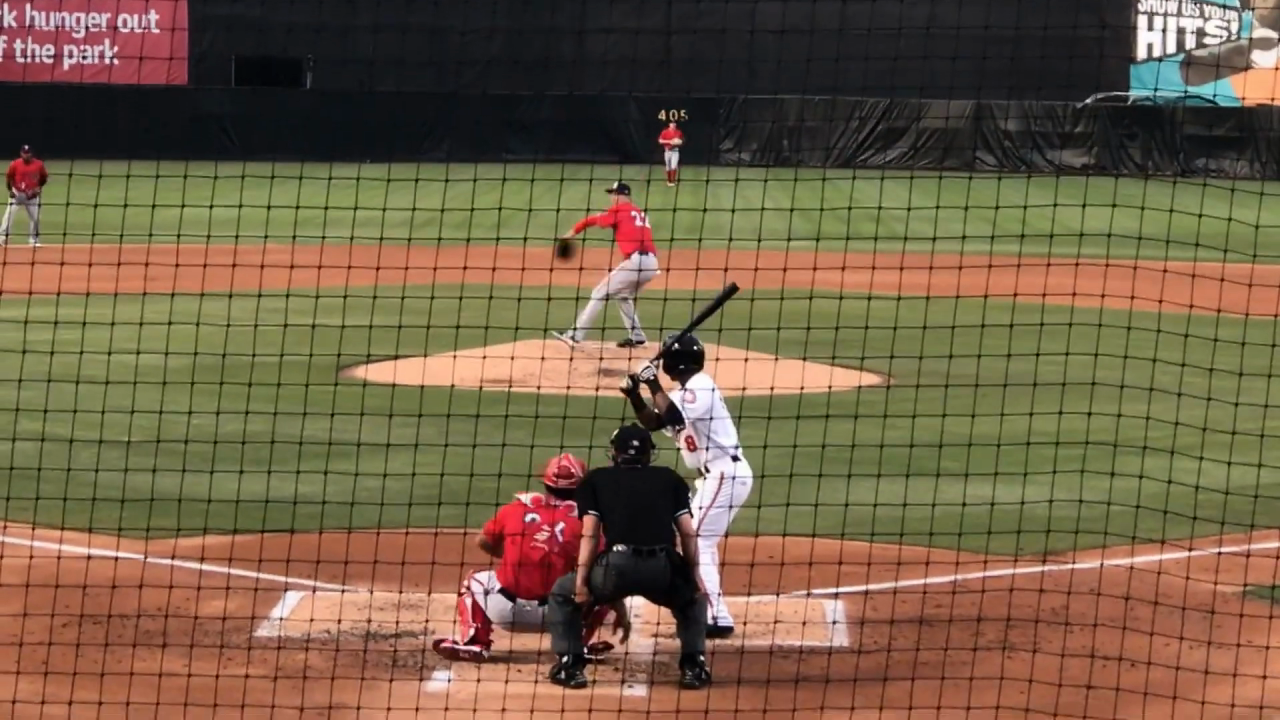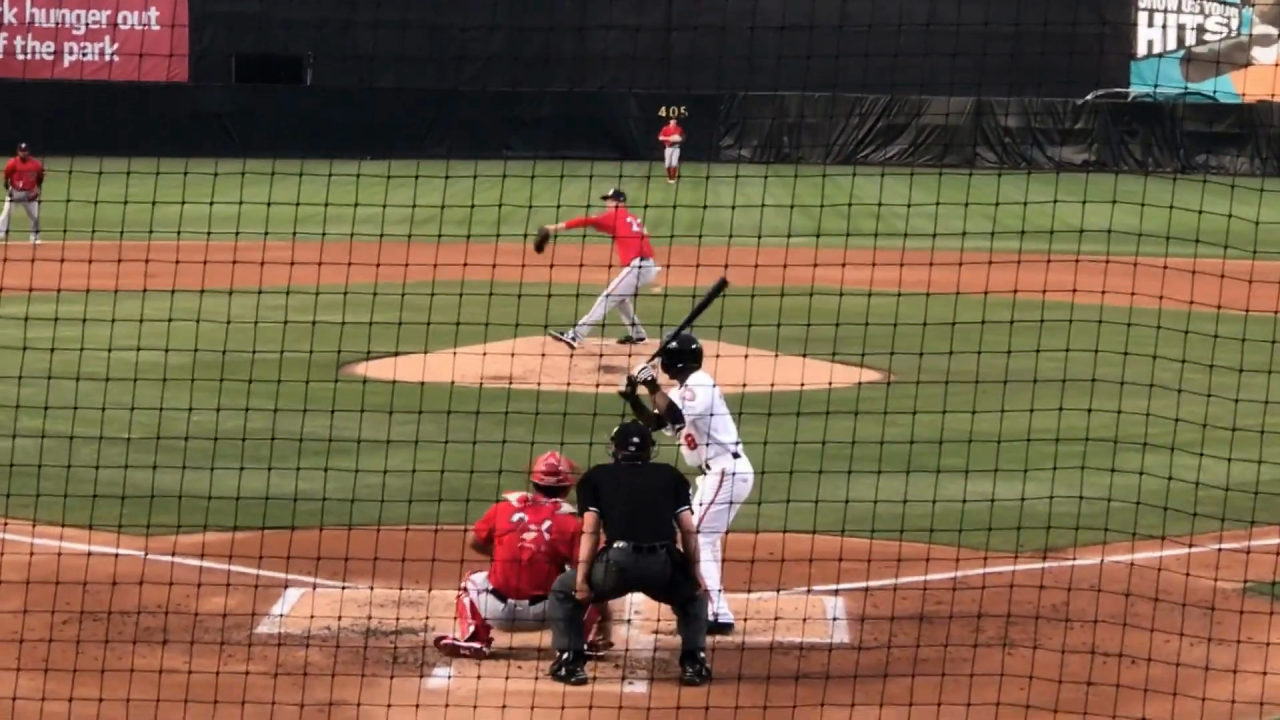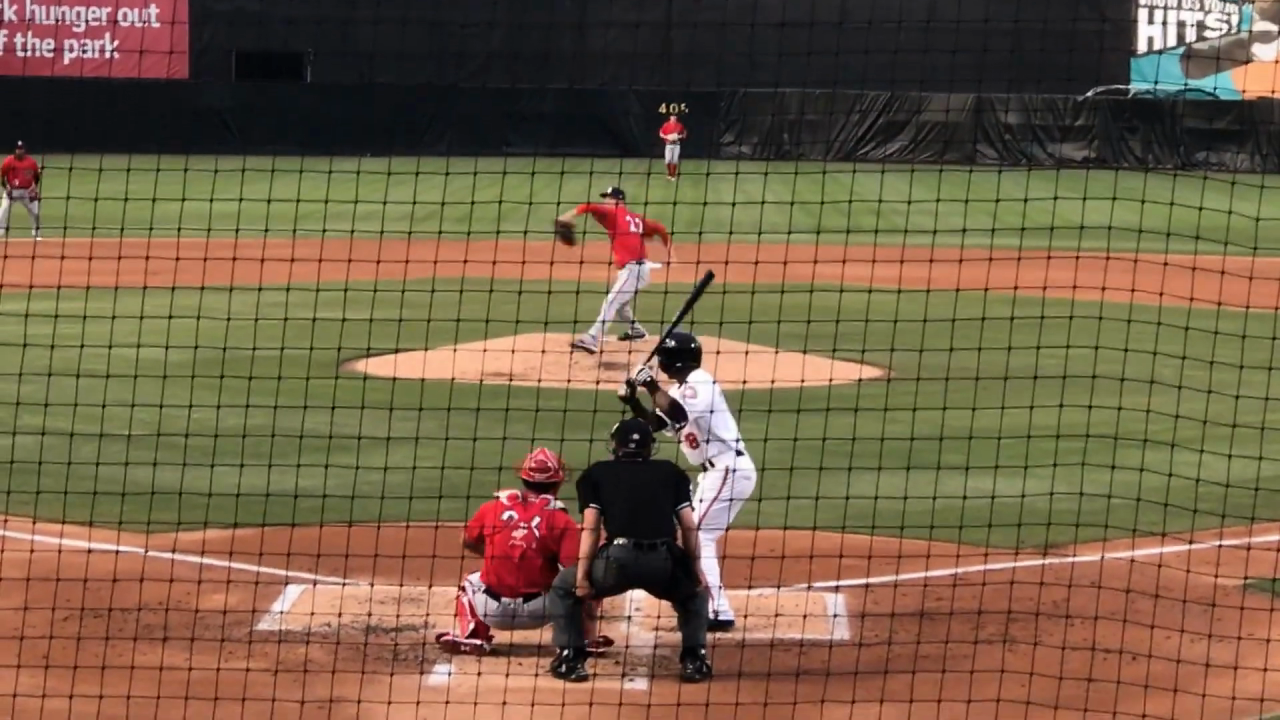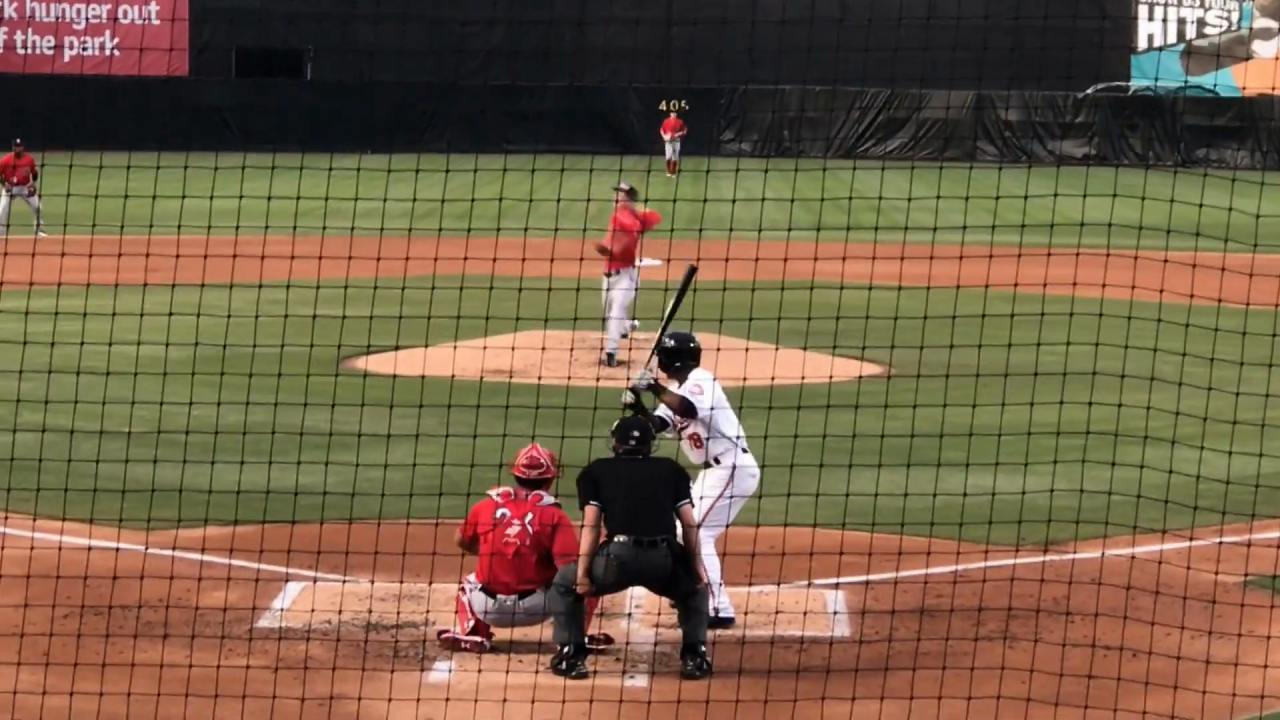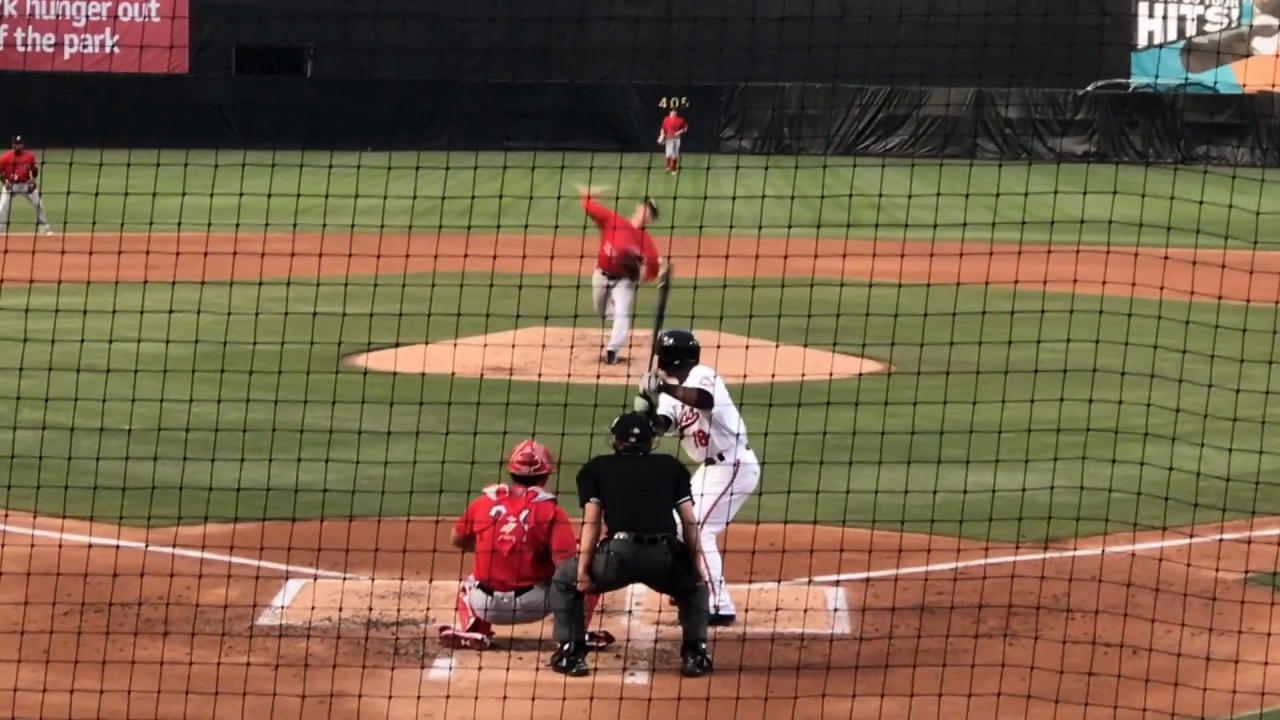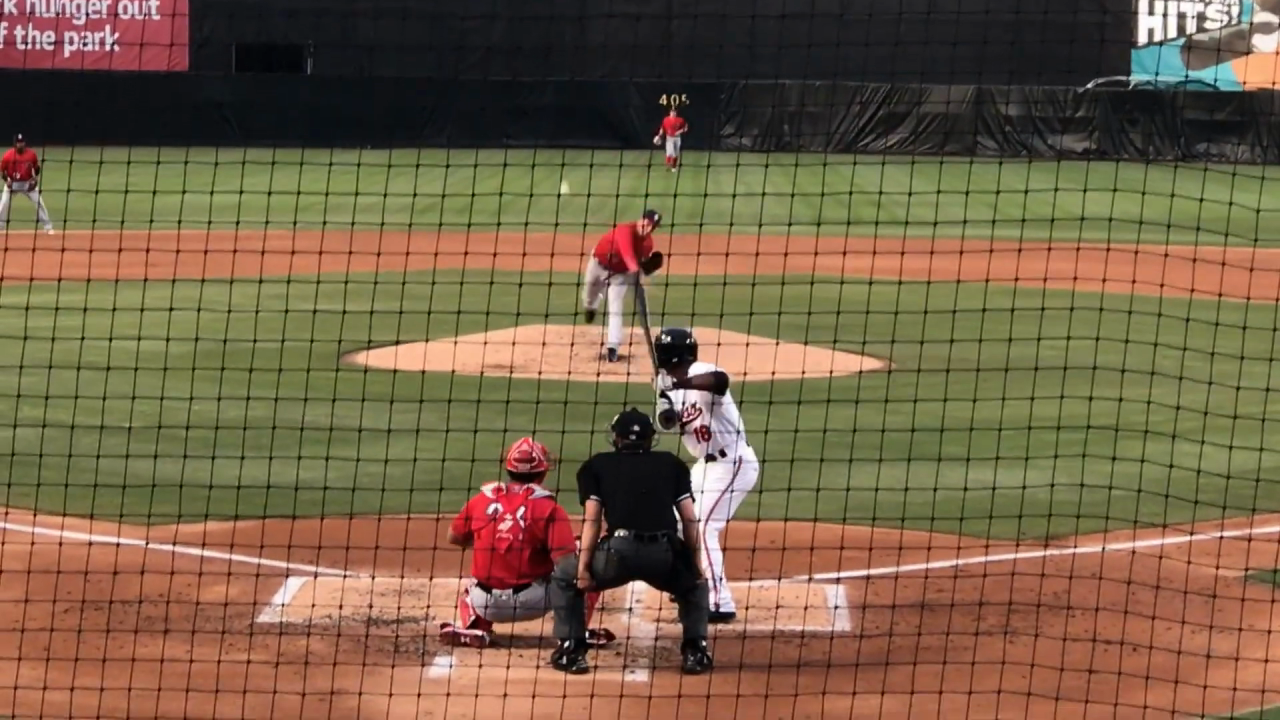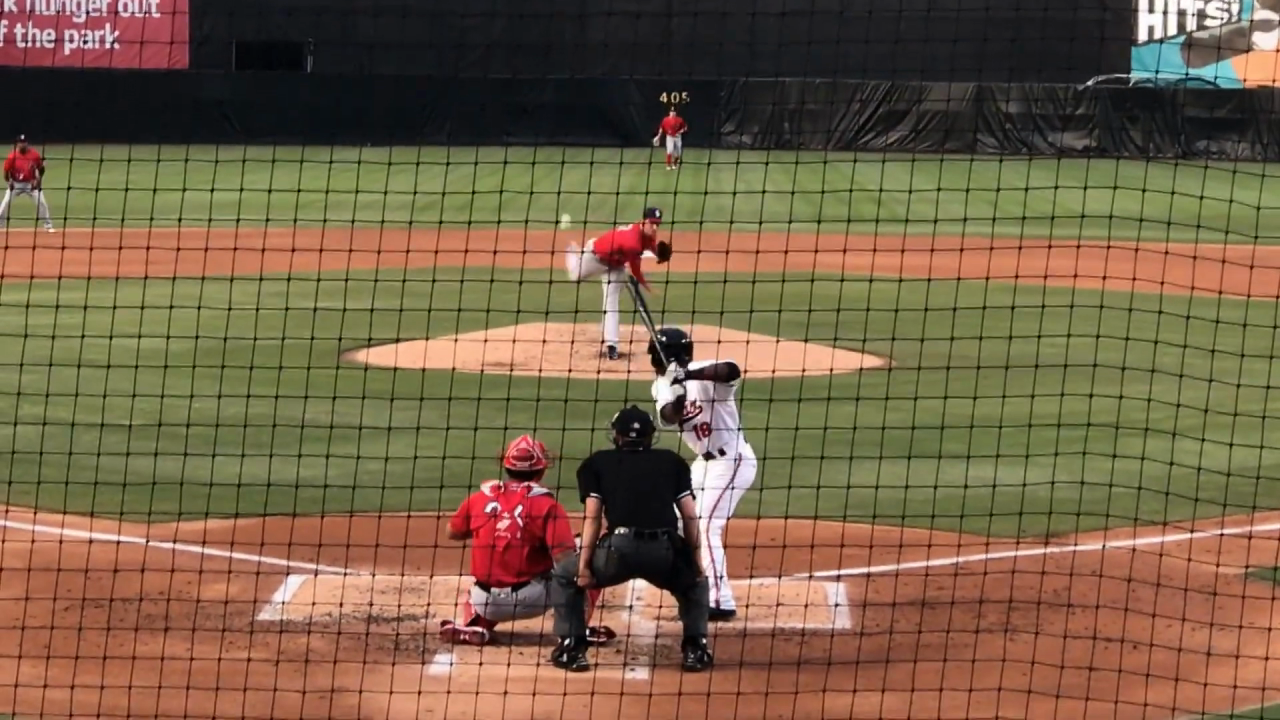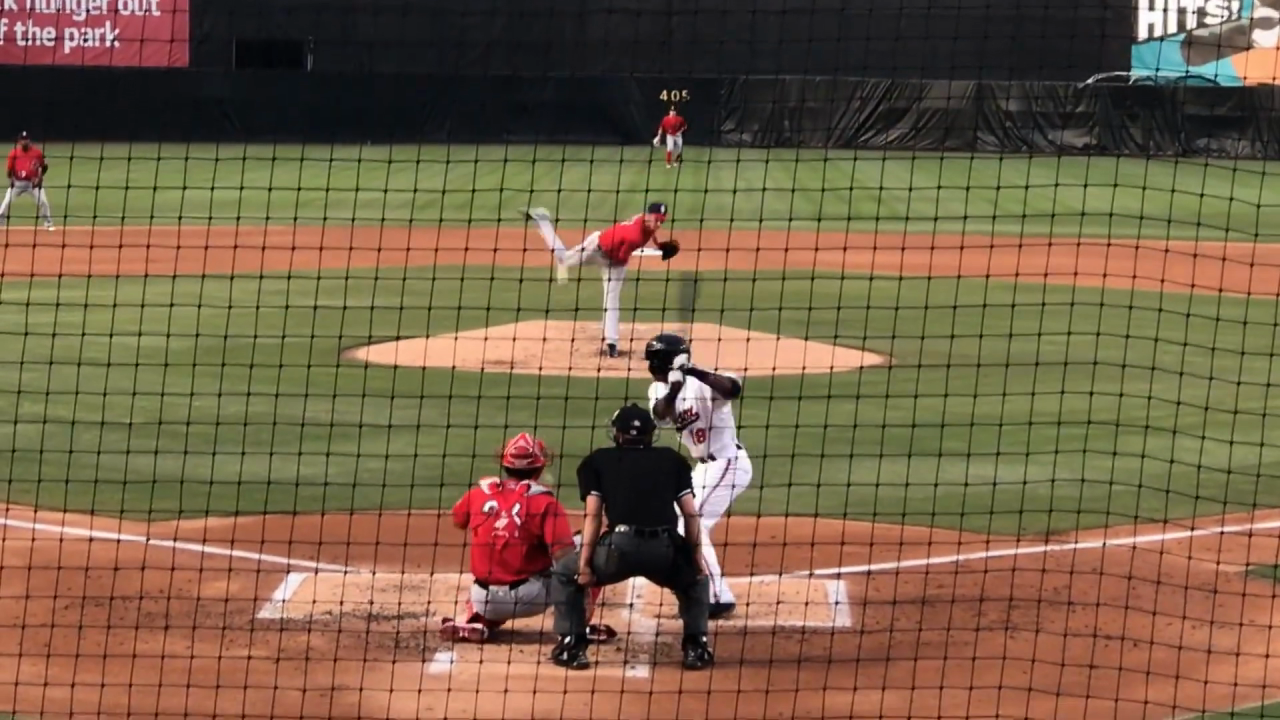
dt=0.1s
person 1, frame 1
left shoulder: (700, 386)
right shoulder: (686, 390)
left elbow: (672, 416)
right elbow: (654, 422)
left wrist: (653, 385)
right wrist: (634, 395)
left hip: (725, 474)
right hip: (716, 475)
left knee: (697, 543)
right knee: (700, 540)
left ankle: (718, 618)
right ankle: (708, 606)
person 1, frame 2
left shoulder: (700, 384)
right shoulder: (681, 390)
left elbow: (674, 416)
right elbow: (654, 422)
left wrist: (652, 385)
right wrist: (633, 396)
left hip: (728, 472)
right hip: (717, 473)
left knee: (697, 539)
right knee: (702, 537)
left ankle: (718, 616)
right ankle: (706, 602)
person 1, frame 3
left shoulder: (700, 382)
right shoulder: (679, 389)
left elbow: (677, 414)
right elbow: (655, 424)
left wrist: (651, 386)
right wrist: (632, 400)
left hip: (730, 470)
right hip: (716, 471)
left knee: (697, 536)
right knee: (698, 533)
left ankle: (719, 613)
right ankle: (706, 598)
person 1, frame 4
left shoulder: (700, 379)
right shoulder: (671, 391)
left elbow: (688, 410)
right elbow: (658, 425)
left wrist: (653, 388)
right wrist: (638, 406)
left hip: (733, 469)
right hip: (713, 469)
left knee: (698, 534)
left ankle: (719, 610)
person 1, frame 5
left shoulder: (702, 376)
right shoulder: (674, 389)
left elbow: (705, 401)
right elbow: (663, 424)
left wrist: (663, 387)
right wrist: (647, 408)
left hip: (735, 466)
right hip: (711, 467)
left knee: (700, 531)
left ankle: (720, 607)
person 1, frame 6
left shoulder: (703, 374)
right shoulder: (667, 386)
left elbow: (720, 384)
right elbow: (667, 422)
left wrist: (682, 381)
right wrist: (667, 402)
left hip: (734, 462)
right hip: (706, 463)
left knee: (702, 529)
left ankle: (720, 604)
person 1, frame 7
left shoulder: (704, 370)
right shoulder: (663, 384)
left elbow: (732, 372)
right elbow: (668, 417)
left wrist: (687, 375)
right wrist: (677, 395)
left hip: (733, 460)
right hip: (705, 461)
left knee: (705, 526)
left ankle: (721, 602)
person 1, frame 8
left shoulder: (701, 381)
right shoulder: (659, 388)
left elbow: (734, 389)
right elbow: (661, 414)
left wrist: (696, 371)
right wrist: (673, 386)
left hip: (728, 465)
right hip: (704, 466)
left ankle: (718, 597)
person 2, frame 1
left shoulder: (596, 479)
right shoulder: (670, 478)
left elbow: (590, 534)
right elbow: (688, 533)
left wrist: (581, 583)
right wrist: (693, 579)
left hip: (618, 566)
right hip: (662, 569)
left knee: (563, 592)
right knee: (693, 598)
left ankle: (570, 665)
right ankle: (694, 665)
person 2, frame 2
left shoulder: (597, 476)
right shoulder: (670, 475)
left elbow: (591, 531)
right elbow: (688, 530)
left wrist: (581, 580)
right wrist: (694, 576)
left hip: (618, 562)
right hip: (663, 566)
left knee: (563, 589)
right knee: (694, 595)
left ankle: (571, 662)
right ankle: (694, 663)
person 2, frame 3
left shoulder: (597, 473)
right shoulder: (671, 472)
left elbow: (591, 528)
right elbow: (689, 527)
left wrist: (582, 577)
right wrist: (694, 573)
left hip: (619, 559)
right hip: (663, 563)
left knee: (564, 586)
right knee: (694, 592)
left ankle: (571, 658)
right ankle: (695, 659)
person 2, frame 4
left shoulder: (597, 470)
right shoulder: (671, 469)
left elbow: (591, 525)
right elbow: (689, 524)
left wrist: (582, 573)
right wrist: (694, 570)
left hip: (619, 556)
right hip: (663, 559)
left knee: (564, 583)
right knee: (695, 589)
left ankle: (571, 655)
right ankle: (695, 656)
person 2, frame 5
left shoulder: (597, 467)
right shoulder: (671, 466)
left elbow: (592, 522)
right elbow: (689, 521)
left wrist: (582, 571)
right wrist: (694, 567)
left hip: (619, 554)
right hip: (664, 557)
left knee: (564, 580)
right knee: (695, 586)
left ankle: (571, 652)
right ankle: (695, 653)
person 2, frame 6
left shoulder: (597, 465)
right shoulder: (672, 464)
left elbow: (592, 520)
right elbow: (689, 519)
left wrist: (583, 568)
right wrist: (694, 565)
left hip: (619, 551)
right hip: (664, 554)
left knee: (564, 578)
right knee: (695, 584)
left ankle: (572, 650)
right ankle: (695, 651)
person 2, frame 7
left shoulder: (597, 462)
right shoulder: (672, 461)
left elbow: (592, 517)
right elbow: (690, 516)
left wrist: (584, 566)
right wrist: (694, 562)
left hip: (620, 549)
right hip: (664, 552)
left knee: (565, 575)
right knee: (695, 582)
left ankle: (572, 648)
right ankle: (696, 649)
person 2, frame 8
left shoulder: (598, 460)
right shoulder: (673, 459)
left elbow: (593, 515)
right elbow: (691, 514)
left wrist: (584, 565)
right wrist: (694, 560)
left hip: (620, 547)
right hip: (665, 550)
left knee: (565, 573)
right knee: (695, 580)
left ankle: (572, 646)
right ankle: (696, 646)
person 3, frame 1
left shoulder: (516, 508)
right shoulder: (582, 524)
left elbow: (484, 542)
right wrist: (621, 613)
left hip: (503, 609)
left knee: (474, 581)
left ankle: (473, 644)
person 3, frame 2
left shoulder: (504, 508)
right shoulder: (570, 524)
left elbow: (476, 542)
right wrist: (604, 616)
left hip: (497, 611)
right hip: (542, 613)
left knee: (472, 582)
left ankle: (472, 640)
person 3, frame 3
left shoulder: (495, 506)
right shoulder: (561, 521)
left elbow: (468, 542)
right wrist: (590, 615)
left hip: (492, 610)
right hip: (538, 611)
left knee: (470, 582)
left ankle: (472, 637)
person 3, frame 4
left shoulder: (487, 504)
right shoulder: (553, 515)
left elbow: (461, 541)
left hip: (487, 607)
right hip: (534, 606)
left knee: (469, 584)
left ankle: (473, 634)
person 3, frame 5
left shoulder: (483, 502)
right shoulder: (550, 511)
left elbow: (457, 539)
left hip: (485, 605)
right hip: (532, 603)
left knee: (470, 584)
left ankle: (473, 631)
person 3, frame 6
left shoulder: (481, 500)
right shoulder: (547, 507)
left elbow: (454, 537)
left hip: (486, 603)
right hip: (531, 602)
left knee: (474, 587)
left ankle: (474, 628)
person 3, frame 7
left shoulder: (480, 497)
right shoulder: (546, 505)
left elbow: (452, 532)
right elbow: (565, 559)
left hip: (486, 603)
right hip: (530, 600)
left ankle: (474, 626)
person 3, frame 8
left shoulder: (479, 492)
right shoulder: (542, 501)
left elbow: (457, 519)
right elbow: (563, 553)
left hip: (483, 599)
right hip: (527, 597)
left ankle: (476, 623)
person 4, frame 1
left shoulder: (618, 210)
right shoulder: (640, 213)
left elbow: (591, 221)
left wrist: (571, 233)
left hip: (636, 261)
right hip: (651, 263)
left knee: (600, 294)
right knee: (623, 296)
left ankle: (574, 335)
right ankle: (637, 336)
person 4, frame 2
left shoulder: (613, 218)
right shoulder: (635, 221)
left elbow: (588, 221)
left wrist: (559, 226)
left hip: (638, 268)
right hip: (648, 267)
left knee: (606, 300)
right knee: (619, 298)
left ankle: (574, 336)
right ankle: (637, 333)
person 4, frame 3
left shoulder: (613, 213)
right shoulder: (637, 219)
left elbow: (594, 208)
right elbow: (661, 230)
left wrist: (572, 214)
right wrist: (669, 248)
left hip: (633, 270)
right hip: (634, 268)
left knee: (612, 303)
right knee: (622, 299)
left ankle: (591, 340)
right ankle: (636, 331)
person 4, frame 4
left shoulder: (628, 217)
right shoulder: (619, 213)
left hip: (625, 275)
right hip: (611, 274)
left knee: (618, 310)
right knee: (612, 311)
left ankle: (611, 350)
right ankle: (626, 325)
person 4, frame 5
left shoulder: (646, 241)
right shoulder: (613, 220)
left elbow: (652, 272)
right elbow: (588, 207)
left hip: (624, 280)
right hip: (602, 275)
left knee: (622, 313)
right knee: (601, 310)
person 4, frame 6
left shoulder: (648, 243)
right shoulder: (625, 229)
right elbow: (624, 247)
left wrist: (649, 264)
right wrist: (632, 266)
left hip: (621, 272)
right hip: (599, 263)
left knee: (616, 307)
right knee: (590, 292)
right ankle: (590, 305)
person 4, frame 7
left shoulder: (648, 236)
right shoulder: (633, 241)
right elbow: (634, 269)
left wrist: (658, 248)
right wrist: (644, 284)
left hip: (616, 265)
right hip: (595, 255)
left knee: (611, 305)
right knee: (576, 276)
left ankle: (611, 344)
right ankle: (574, 252)
person 4, frame 8
left shoulder: (648, 220)
right shoulder: (635, 234)
right elbow: (621, 259)
left wrist: (657, 242)
left hip: (613, 257)
right hip: (599, 245)
left knee: (612, 301)
right knee: (563, 259)
left ankle: (611, 343)
right ankle: (542, 219)
